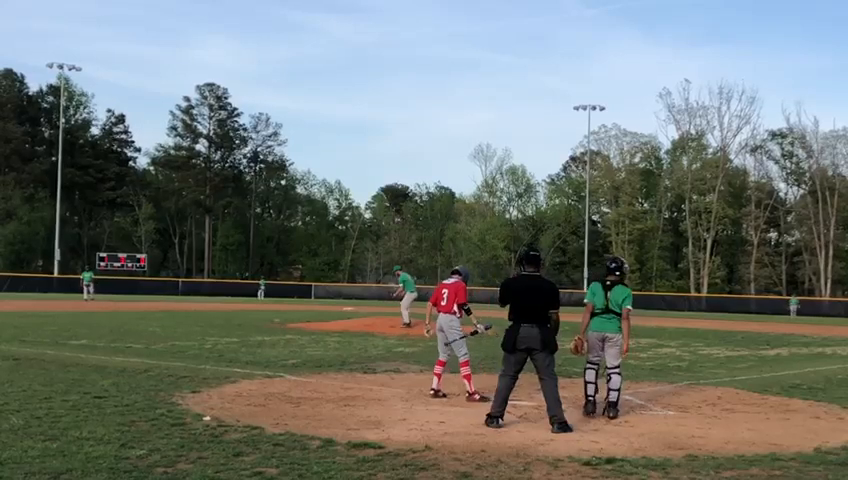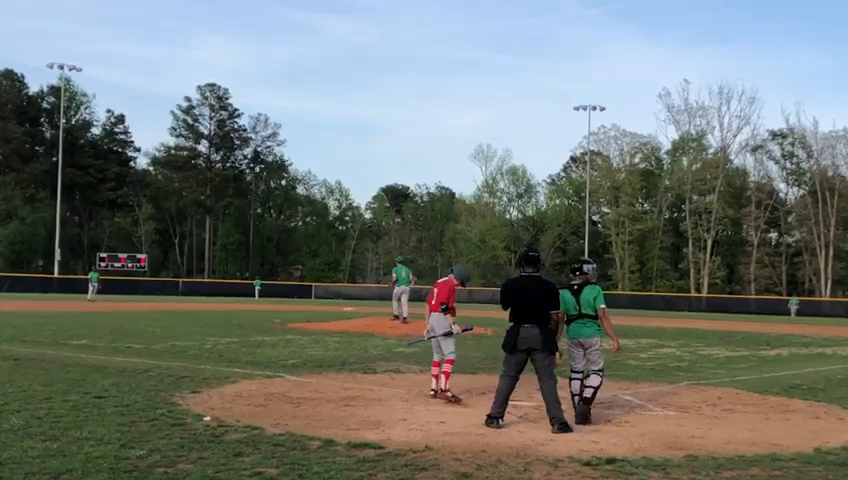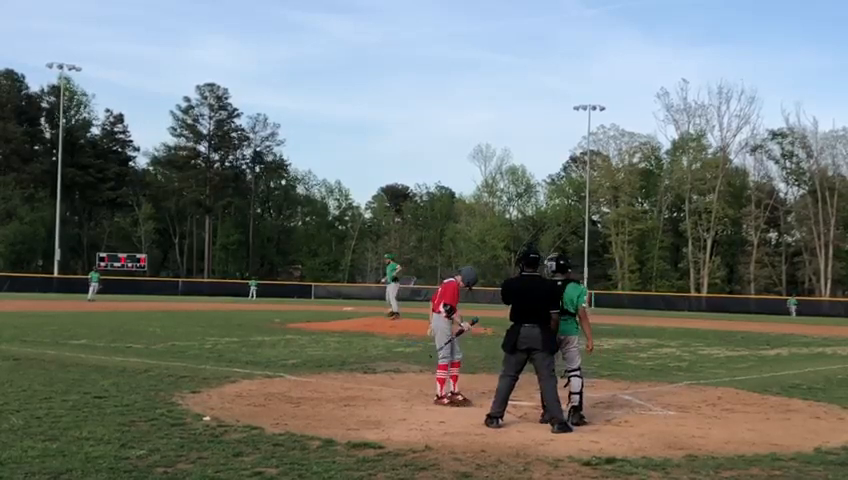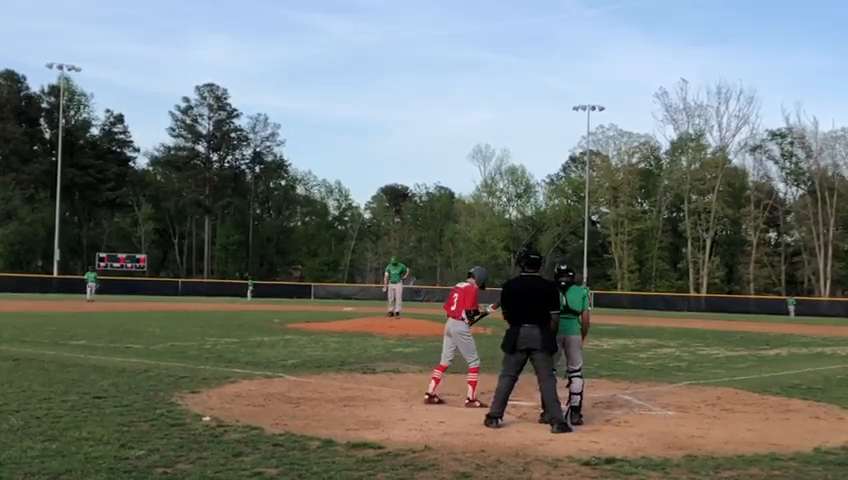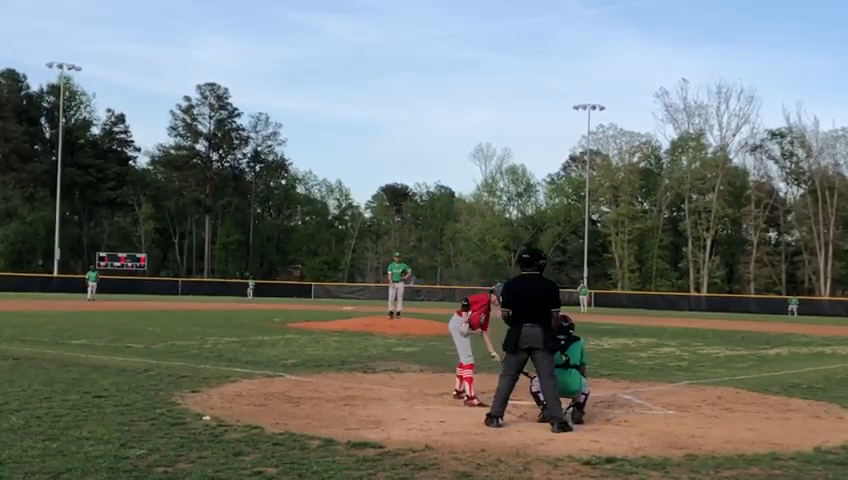
dt=1s
person 1, frame 1
left shoulder: (510, 283)
right shoulder: (549, 286)
left elbow: (502, 303)
right elbow: (554, 317)
right wrist: (551, 337)
left hip: (517, 333)
right hip: (541, 335)
left knee: (507, 376)
right knee: (548, 378)
left ankle: (495, 417)
right ankle: (557, 421)
person 1, frame 2
left shoulder: (510, 284)
right shoulder: (549, 287)
left elbow: (504, 307)
right elbow: (554, 318)
right wrist: (552, 340)
left hip: (517, 334)
right hip: (541, 335)
left knee: (508, 376)
right knee: (547, 379)
left ankle: (495, 417)
right ankle: (558, 422)
person 1, frame 3
left shoulder: (510, 284)
right shoulder: (549, 286)
right elbow: (555, 318)
right wrist: (551, 338)
left hip: (518, 334)
right hip: (541, 335)
left knee: (508, 376)
right knee: (547, 378)
left ankle: (494, 417)
right ankle: (557, 421)
person 1, frame 4
left shoulder: (510, 285)
right shoulder: (549, 287)
left elbow: (506, 315)
right elbow: (554, 318)
right wrist: (550, 338)
left hip: (517, 334)
right hip: (541, 335)
left knee: (507, 376)
right knee: (547, 379)
left ankle: (494, 417)
right ankle: (557, 421)
person 1, frame 5
left shoulder: (511, 284)
right shoulder: (550, 286)
left elbow: (505, 315)
right elbow: (555, 316)
right wrist: (551, 335)
left hip: (518, 334)
right hip: (542, 334)
left knee: (508, 376)
right knee: (548, 378)
left ankle: (495, 416)
right ankle: (557, 420)
person 2, frame 1
left shoulder: (595, 286)
right shoulder: (625, 290)
left elbow: (588, 311)
right elbow: (625, 317)
left wrist: (581, 333)
right wrist: (626, 340)
left hip: (595, 330)
right hip: (614, 332)
left knee: (591, 364)
right knee: (614, 368)
left ankle: (590, 401)
right ankle: (612, 407)
person 2, frame 2
left shoulder: (564, 292)
right shoulder: (594, 290)
left elbow: (559, 319)
right elbow: (603, 316)
right wrist: (614, 338)
left hip: (573, 335)
right hip: (591, 335)
left knee: (576, 373)
right knee: (596, 371)
left ankle: (579, 409)
right ankle: (585, 402)
person 2, frame 3
right shoulder: (576, 288)
right elbow: (583, 316)
right wrist: (589, 338)
right hip: (570, 333)
right knee: (574, 372)
left ankle: (548, 412)
right ankle: (576, 413)
person 2, frame 4
right shoulder: (581, 291)
right elbow: (586, 318)
right wrist: (583, 336)
right hip: (573, 333)
right knee: (575, 373)
right ankle: (575, 412)
person 2, frame 5
right shoulder: (579, 343)
right elbow: (583, 371)
right hip: (574, 388)
left knee: (535, 382)
right knee: (584, 383)
left ankle: (546, 409)
right ankle: (577, 410)
person 3, frame 1
left shoulder: (441, 285)
right shoulder: (460, 285)
left elbow: (430, 304)
right elbow: (464, 307)
left wrist: (427, 324)
right wrist: (476, 324)
left hip: (440, 319)
right hip: (451, 320)
left knee: (443, 355)
right knee: (463, 355)
left ankle: (435, 389)
right ankle: (471, 392)
person 3, frame 2
left shoulder: (438, 283)
right shoulder: (449, 284)
left elbow: (428, 304)
right elbow: (444, 306)
left wrist: (427, 324)
right wrist: (453, 324)
left hip: (433, 320)
right hip: (443, 321)
left knee: (437, 356)
right knee: (450, 355)
left ankle: (434, 389)
right ankle: (444, 390)
person 3, frame 3
left shoulder: (447, 283)
right shoulder: (453, 285)
left elbow: (433, 302)
right elbow: (448, 308)
left wrist: (431, 324)
right wrist: (462, 323)
left hip: (438, 321)
right hip: (442, 322)
left knee: (456, 356)
right knee: (445, 359)
left ankle: (454, 392)
right ankle: (440, 396)
person 3, frame 4
left shoulder: (457, 287)
right shoulder: (472, 290)
left elbow: (446, 307)
right elbow: (471, 313)
right wrist: (486, 310)
left hip: (449, 324)
right hip: (461, 327)
left knee: (445, 361)
right knee: (474, 362)
left ankle: (430, 394)
right ankle: (471, 399)
person 3, frame 5
left shoulder: (488, 308)
right shoulder: (484, 298)
left elbow: (484, 332)
right elbow: (465, 302)
left wrist: (493, 352)
right wrist: (465, 322)
left hip: (458, 326)
right hip: (459, 324)
left knee: (463, 358)
right knee: (468, 359)
left ankle: (458, 391)
right ankle: (469, 397)
